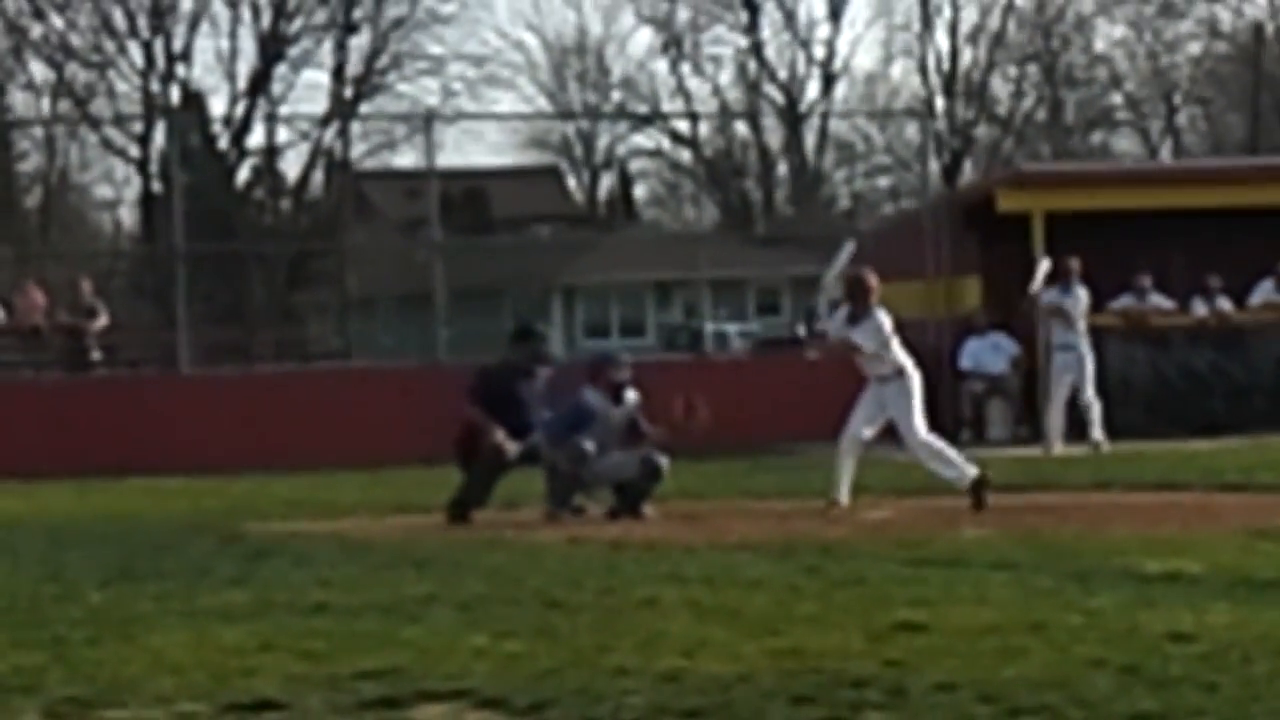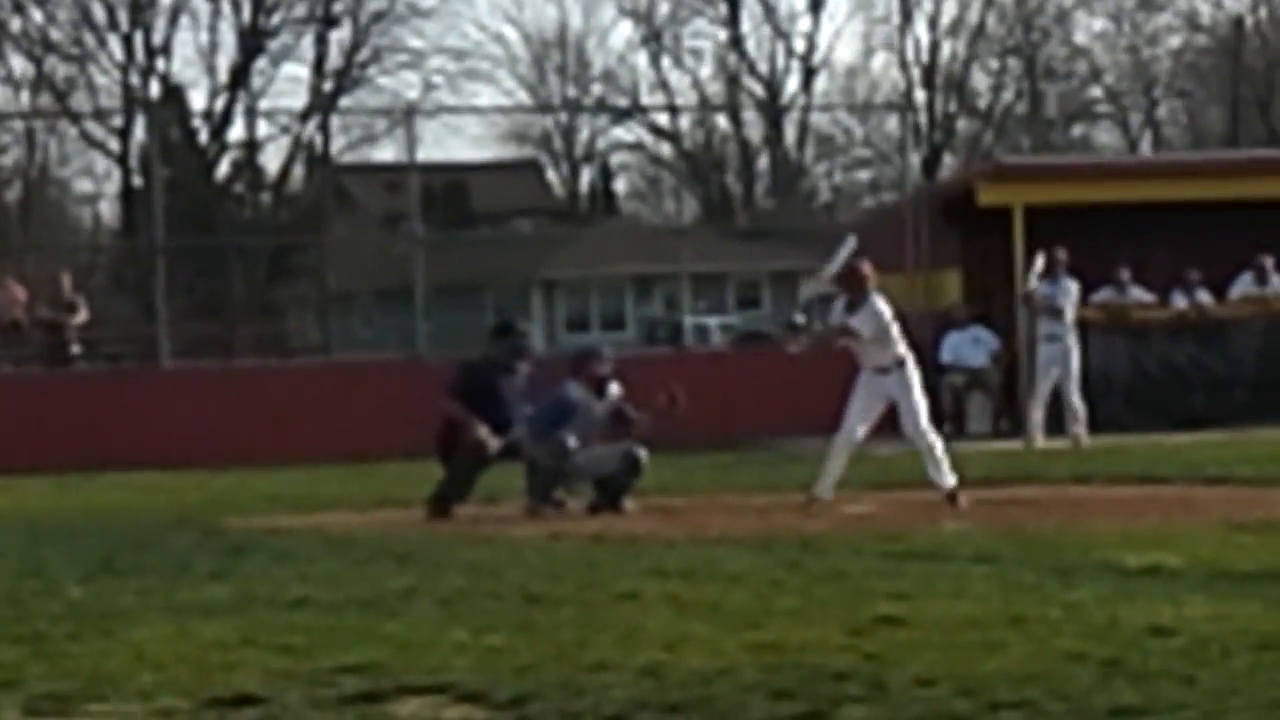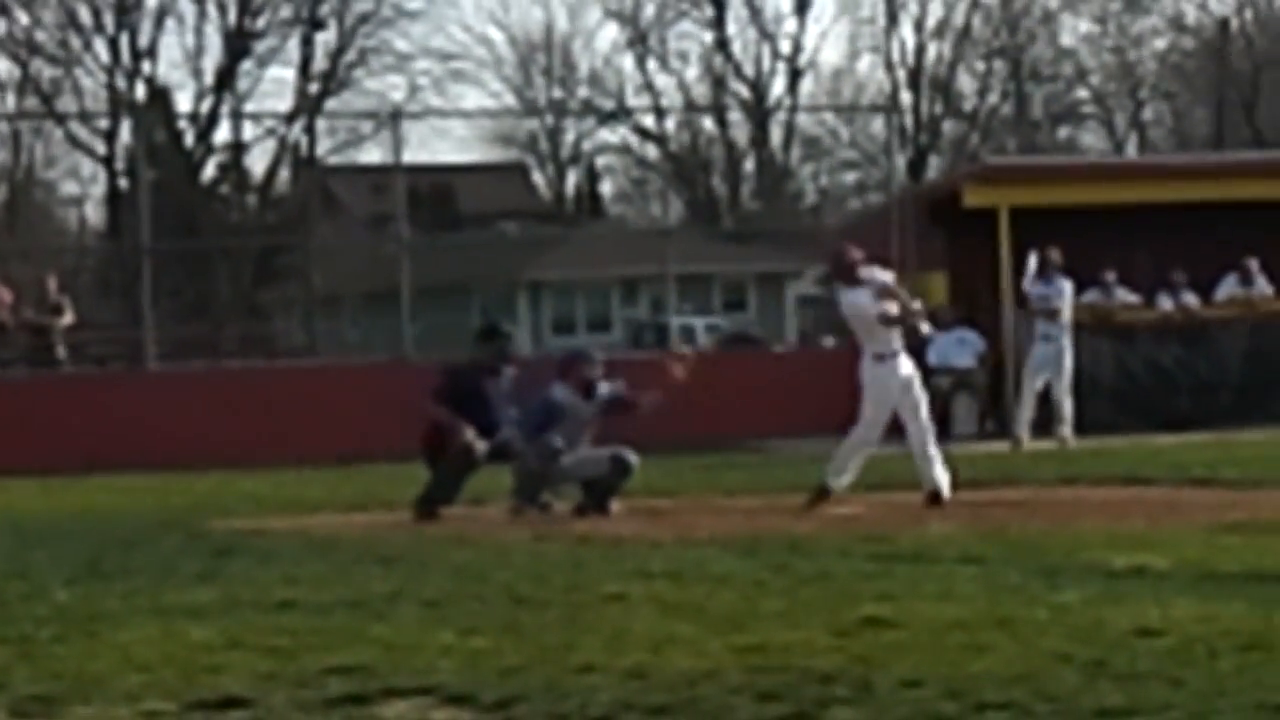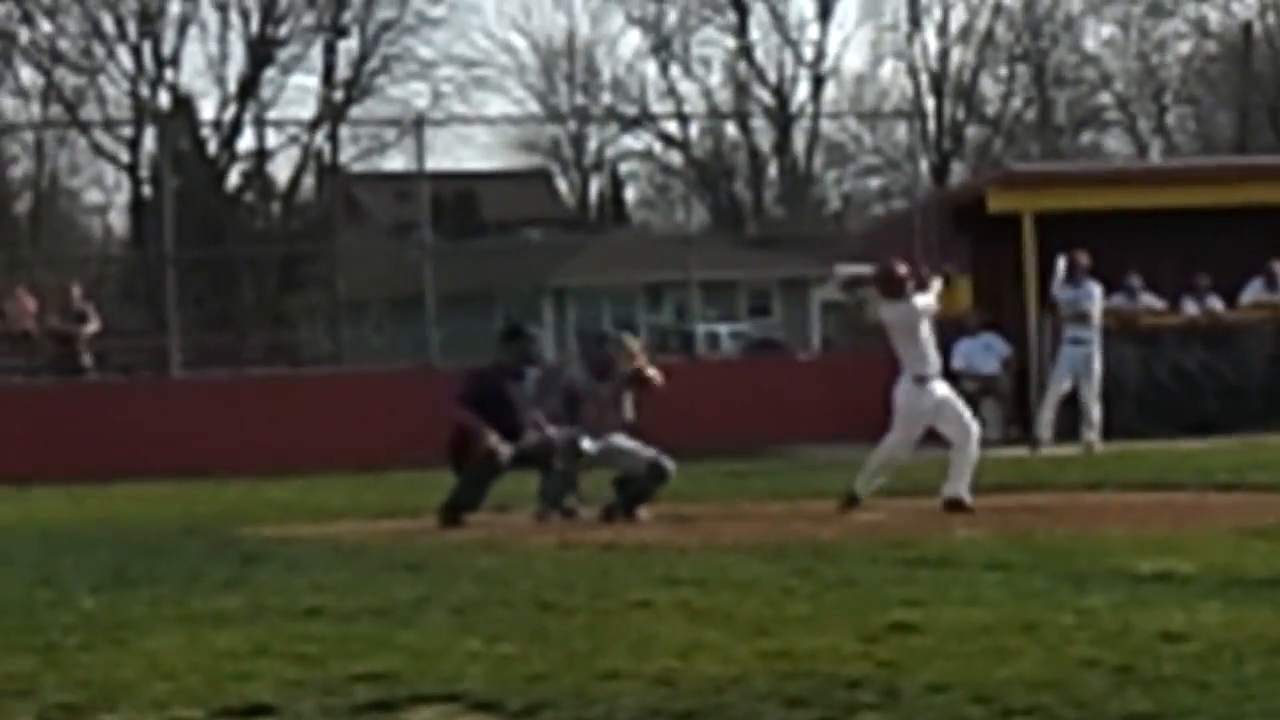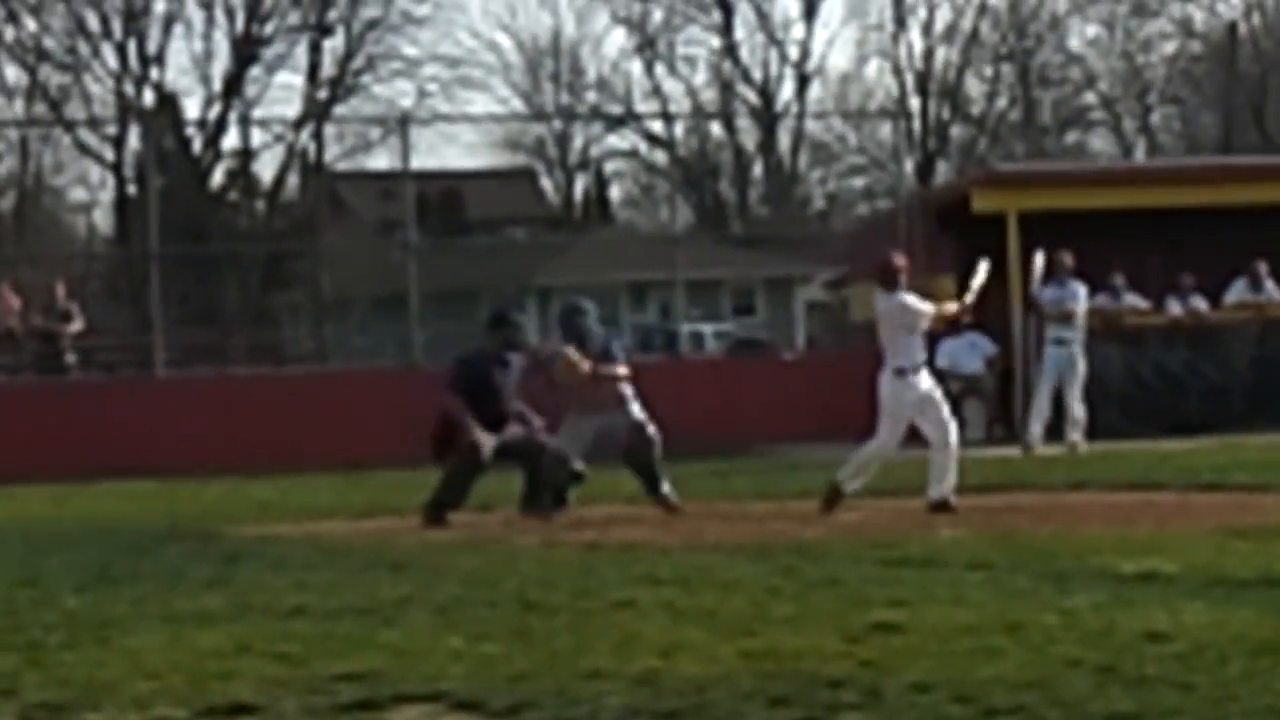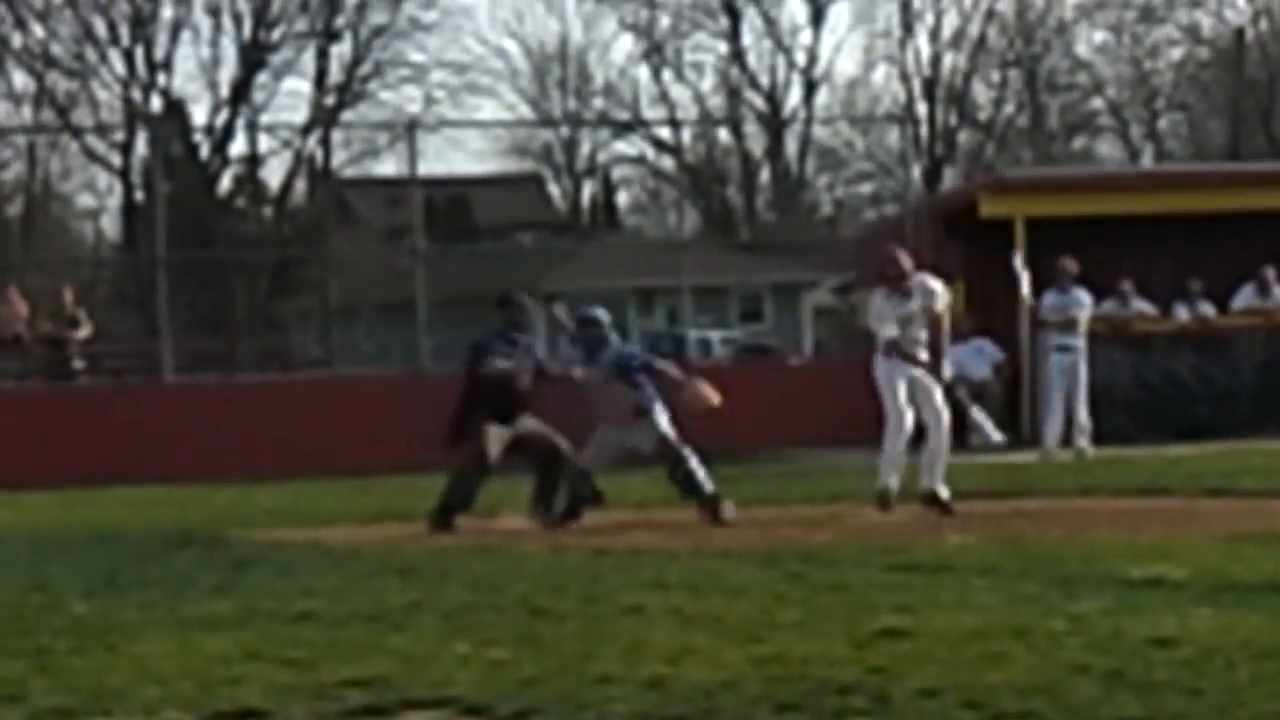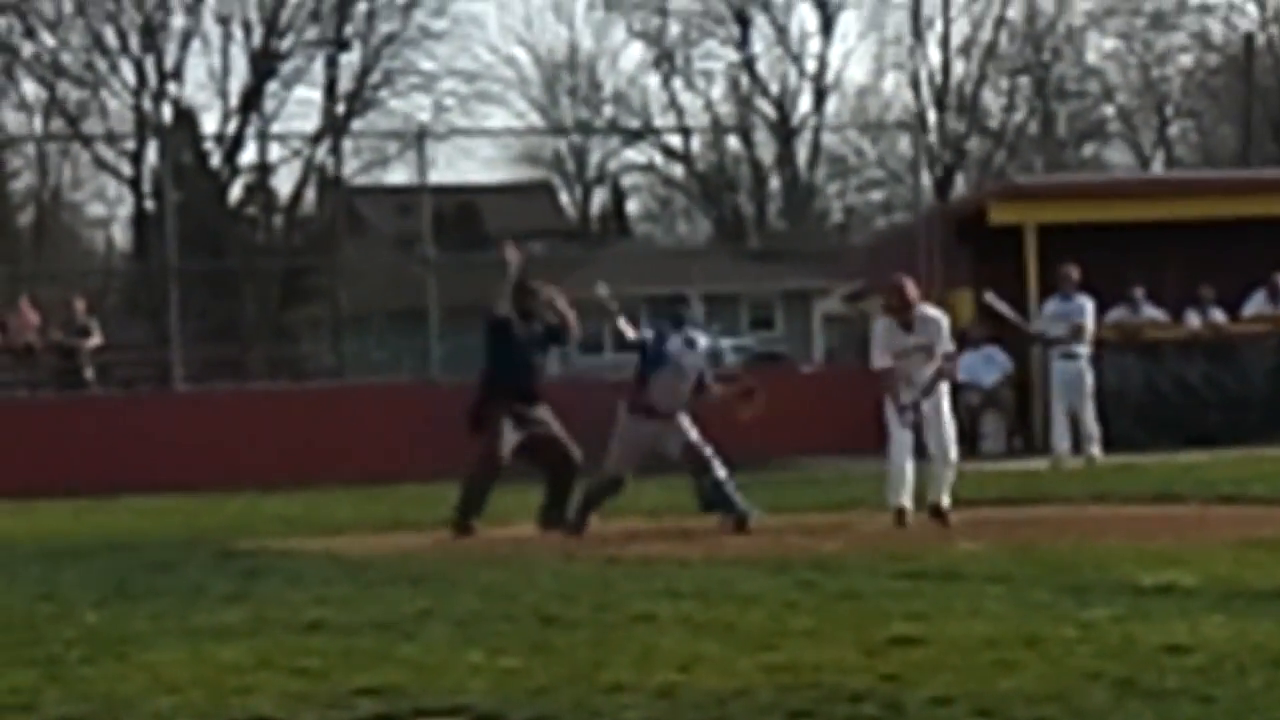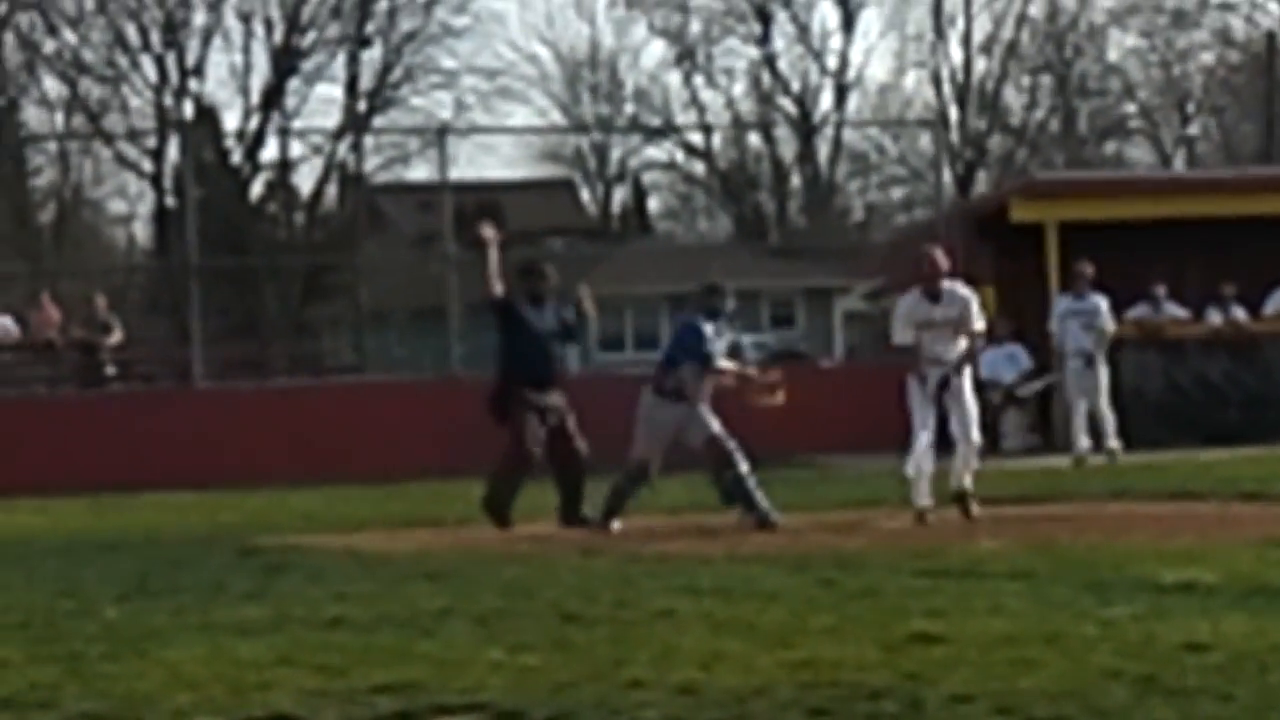
dt=0.2s
person 1, frame 1
left shoulder: (878, 321)
right shoulder: (845, 313)
left elbow: (848, 347)
right elbow: (828, 336)
left hip: (901, 380)
right hip: (878, 385)
left knee: (915, 436)
right knee: (850, 438)
left ankle: (971, 478)
right ankle: (840, 497)
person 1, frame 2
left shoulder: (876, 307)
right shoulder: (842, 306)
left elbow: (844, 333)
right elbow: (834, 337)
left hip: (900, 372)
right hip: (872, 376)
left knee: (918, 429)
right knee: (848, 436)
left ankle: (948, 486)
right ankle: (821, 491)
person 1, frame 3
left shoulder: (872, 277)
right shoulder: (849, 300)
right elbow: (885, 318)
left wrist: (909, 306)
right wrist: (907, 316)
left hip: (901, 361)
right hip: (879, 367)
left knee: (920, 426)
right knee: (868, 431)
left ankle: (936, 487)
right ankle: (830, 484)
person 1, frame 4
left shoulder: (892, 307)
right shoulder: (911, 305)
right elbow: (932, 294)
right wrist: (936, 281)
left hip: (933, 385)
right hip: (918, 390)
left knee: (968, 434)
right knee: (898, 444)
left ankle: (955, 495)
right ankle: (860, 491)
person 1, frame 5
left shoulder: (886, 297)
right shoulder: (902, 303)
right elbow: (937, 312)
right wrist: (956, 307)
left hip: (920, 378)
right hip: (900, 382)
left knee: (946, 436)
right knee: (885, 443)
left ankle: (939, 496)
right ankle: (841, 485)
person 1, frame 6
left shoulder: (924, 284)
right shoulder: (879, 302)
left elbow: (940, 314)
right elbow: (894, 345)
left wrist: (938, 355)
right wrist: (931, 367)
left hip: (923, 361)
right hip: (891, 363)
left knee: (940, 420)
right knee: (900, 422)
left ankle: (932, 489)
right ankle: (886, 487)
person 1, frame 7
left shoulder: (936, 320)
right shoulder: (882, 329)
left elbow: (946, 365)
right elbow: (885, 375)
left wrist: (922, 396)
right wrist: (900, 407)
left hip: (932, 388)
right hip: (899, 391)
left knee: (946, 451)
right knee: (901, 443)
left ankle: (938, 503)
right ankle: (901, 505)
person 1, frame 8
left shoulder: (964, 296)
right shoulder: (907, 304)
left elbow: (976, 340)
right elbow: (906, 349)
left wrist: (952, 373)
right wrist: (924, 383)
left hip: (957, 370)
right hip: (922, 373)
left knee: (969, 434)
right knee: (923, 433)
left ankle: (961, 487)
right ankle: (921, 504)
person 2, frame 1
left shoulder: (539, 375)
right shoulder: (492, 374)
left elbow: (538, 413)
right elbow: (472, 410)
right wrist: (495, 433)
left hip: (526, 439)
right hip: (489, 441)
right knee: (497, 453)
right ankle: (459, 507)
person 2, frame 2
left shoulder: (520, 370)
right shoulder: (473, 370)
left elbow: (521, 406)
right elbow: (452, 406)
right wrist: (476, 426)
right hip: (469, 436)
right knee: (480, 446)
right ankle: (440, 502)
person 2, frame 3
left shoulder: (506, 374)
right shoulder: (459, 374)
left elbow: (507, 407)
right elbow: (436, 409)
left wrist: (518, 426)
right wrist: (461, 428)
right hip: (456, 438)
right knee: (469, 449)
right ankle: (426, 504)
person 2, frame 4
left shoulder: (527, 375)
right shoulder: (485, 377)
right elbow: (462, 412)
left wrist: (545, 427)
right wrist: (486, 433)
right hip: (480, 442)
left knee: (558, 446)
right knee: (494, 454)
right ankle: (452, 510)
person 2, frame 5
left shoulder: (513, 361)
right shoulder: (472, 363)
right elbow: (452, 401)
left wrist: (530, 418)
right wrist: (472, 427)
left hip: (502, 429)
right hip: (471, 432)
left knee: (543, 447)
right knee: (477, 451)
left ankle: (535, 502)
right ankle: (436, 509)
person 2, frame 6
left shoulder: (526, 344)
right shoulder: (488, 344)
left elbow: (544, 373)
right elbow: (488, 370)
right wrist: (517, 368)
left hip: (518, 418)
right hip: (484, 419)
left knee: (559, 450)
right knee: (482, 455)
left ankle: (544, 509)
right ankle: (444, 513)
person 2, frame 7
left shoulder: (541, 327)
right shoulder: (503, 324)
left elbow: (570, 334)
right elbow: (500, 307)
left wrist: (558, 303)
right wrist: (511, 271)
left hip: (535, 410)
right hip: (502, 409)
left knee: (569, 459)
right knee: (494, 457)
left ankle: (553, 516)
right ankle: (464, 515)
person 2, frame 8
left shoulder: (553, 311)
right shoulder: (513, 308)
left elbow: (575, 332)
right elbow: (494, 286)
left wrist: (585, 304)
right wrist: (492, 245)
left hip: (553, 396)
right hip: (521, 396)
left knee: (574, 453)
right knee: (526, 449)
left ankle: (571, 512)
right ankle: (497, 503)
person 3, frame 1
left shoulder: (629, 398)
right shoulder: (587, 403)
left elbow: (639, 439)
left hip: (604, 465)
right hip: (575, 470)
left knee: (656, 463)
left ankle: (627, 504)
person 3, frame 2
left shoulder: (612, 392)
right shoulder: (569, 397)
left elbow: (629, 426)
left hip: (585, 460)
right hip: (555, 463)
left knee: (636, 456)
left ankle: (608, 498)
right ankle: (540, 497)
person 3, frame 3
left shoulder: (602, 392)
right shoulder: (556, 398)
left elbow: (635, 403)
right elbow: (525, 431)
left hip: (573, 461)
right hip: (542, 462)
left knee: (626, 461)
left ankle: (594, 500)
right ankle: (526, 498)
person 3, frame 4
left shoulder: (623, 371)
right shoulder: (577, 377)
left elbow: (654, 381)
left wrist: (641, 367)
left hip: (615, 439)
right hip: (585, 438)
left knee: (662, 468)
left ankle: (624, 505)
right ankle: (551, 504)
person 3, frame 5
left shoulder: (606, 347)
left elbow: (624, 372)
left wrist: (594, 371)
left hip: (620, 409)
right hip: (583, 416)
left knee: (643, 438)
left ankle: (658, 491)
person 3, frame 6
left shoulder: (620, 355)
right shoulder: (585, 359)
left elbow: (655, 365)
left wrist: (687, 381)
left hip: (644, 419)
right hip: (611, 426)
left knee: (674, 453)
right knee: (581, 470)
left ankle: (711, 503)
right ankle: (570, 513)
person 3, frame 7
left shoulder: (701, 344)
right shoulder: (661, 339)
left elbow: (702, 387)
left wrist: (722, 390)
left hip: (672, 418)
right hip: (637, 417)
left knee: (703, 458)
right knee: (613, 476)
left ankle: (736, 512)
right ankle: (581, 515)
person 3, frame 8
left shoulder: (719, 333)
right shoulder: (693, 327)
right elbow: (707, 362)
right wrist: (741, 370)
left hip: (694, 406)
right hip: (661, 404)
left knee: (726, 452)
right knee: (641, 466)
left ankle: (758, 510)
right ankle: (610, 515)
person 4, frame 1
left shoulder: (1081, 294)
right shoulder: (1050, 294)
left elbow: (1068, 315)
right elbow: (1045, 317)
left wrist: (1049, 310)
left hip: (1079, 350)
right hip: (1059, 351)
left knee: (1087, 395)
right knee: (1056, 397)
left ankle: (1096, 437)
right ankle: (1052, 442)
person 4, frame 2
left shoulder: (1071, 286)
right shoulder: (1040, 286)
left elbow: (1061, 312)
right elbow: (1036, 312)
left wrist: (1040, 307)
left hip: (1066, 342)
right hip: (1045, 343)
left knee: (1071, 390)
right knee: (1040, 390)
left ankle: (1078, 431)
right ankle: (1034, 434)
person 4, frame 3
left shoulder: (1065, 286)
right shoulder: (1034, 286)
left elbow: (1058, 314)
right elbow: (1032, 310)
left wrist: (1036, 310)
left hip: (1059, 343)
right hip: (1039, 343)
left knee: (1061, 390)
right knee: (1028, 388)
left ankle: (1064, 433)
right ankle: (1021, 434)
person 4, frame 4
left shoulder: (1094, 289)
right shoulder: (1063, 290)
left elbow: (1088, 316)
right elbow: (1061, 314)
left wrist: (1066, 315)
left hip: (1089, 347)
right hip: (1068, 346)
left knee: (1090, 395)
right knee: (1054, 389)
left ankle: (1091, 438)
right ankle: (1042, 433)
person 4, frame 5
left shoulder: (1078, 289)
right shoulder: (1047, 290)
left elbow: (1072, 316)
right elbow: (1044, 315)
left wrist: (1048, 315)
left hip: (1072, 347)
right hip: (1051, 347)
left knee: (1073, 395)
right knee: (1042, 391)
left ankle: (1074, 438)
right ankle: (1033, 438)
person 4, frame 6
left shoulder: (1082, 297)
right shoulder: (1048, 297)
left elbow: (1074, 324)
right elbow: (1043, 324)
left wrist: (1050, 324)
left hip: (1075, 354)
right hip: (1054, 354)
left knee: (1078, 401)
right knee: (1053, 401)
left ankle: (1082, 444)
right ankle: (1049, 445)
person 4, frame 7
left shoulder: (1085, 303)
right shoulder: (1049, 305)
left elbow: (1083, 332)
right elbow: (1041, 333)
left wrist: (1057, 340)
right wrist: (1044, 339)
left hip: (1079, 361)
right hip: (1057, 362)
left knee: (1085, 408)
right knee: (1058, 408)
left ankle: (1092, 451)
right ankle: (1060, 451)
person 4, frame 8
left shoulder: (1099, 302)
right shoulder: (1061, 302)
left elbow: (1108, 331)
right elbow: (1055, 332)
left wrist: (1094, 353)
right wrist: (1061, 354)
left hip: (1094, 359)
right hip: (1072, 360)
left knee: (1101, 404)
right knee: (1076, 405)
left ankle: (1111, 444)
right ankle: (1081, 448)
